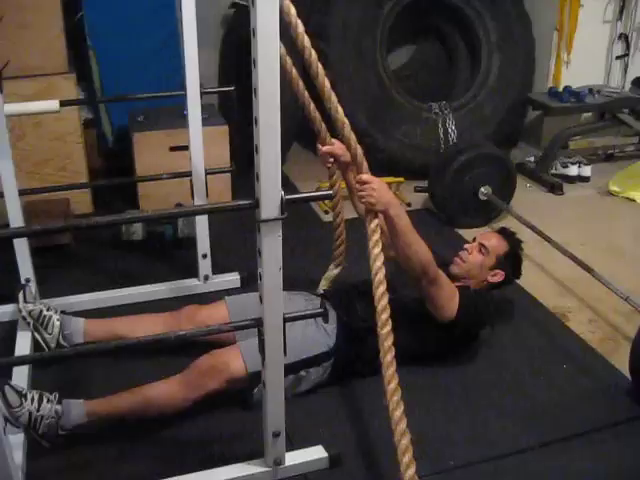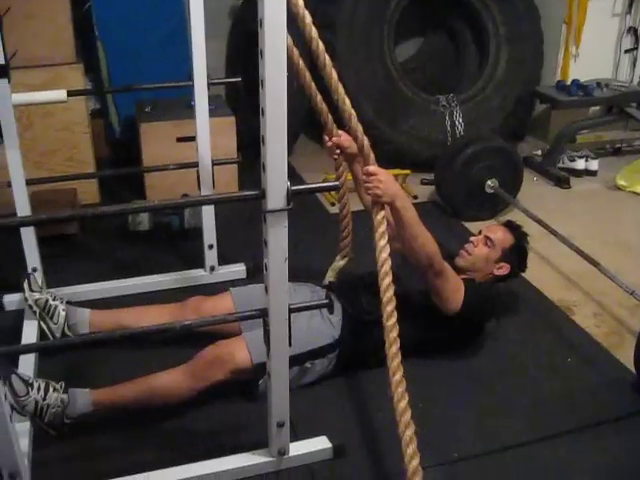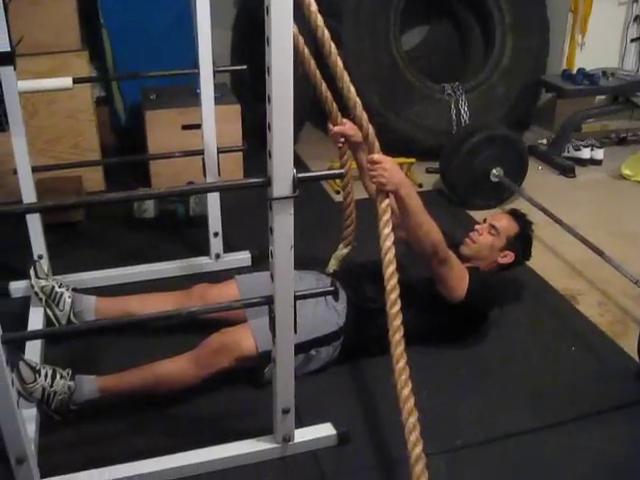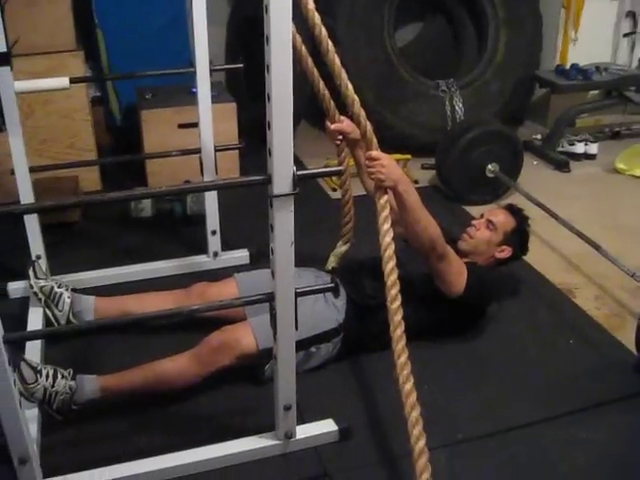
dt=0.2s
person 1, frame 1
left shoulder: (466, 311)
right shoulder: (443, 277)
left elbow: (423, 273)
right elbow: (385, 237)
left wrist: (392, 207)
right wrist: (348, 169)
left hip: (335, 342)
right hip: (321, 305)
left knee: (210, 371)
right knee: (192, 316)
left ankle: (62, 415)
right ankle: (65, 330)
person 1, frame 2
left shoulder: (471, 304)
right shoulder: (447, 271)
left elbow: (430, 266)
right elbow: (391, 231)
left wrist: (400, 198)
right wrist: (356, 161)
left hip: (340, 335)
right hip: (326, 297)
left knee: (216, 361)
right knee: (197, 308)
left ankle: (67, 403)
right ankle: (71, 320)
person 1, frame 3
left shoulder: (475, 293)
right shoulder: (452, 258)
left elbow: (435, 255)
right elbow: (397, 221)
left wrist: (404, 188)
right wrist: (361, 149)
left hip: (344, 322)
right hip: (330, 284)
left knee: (220, 350)
right knee: (201, 295)
left ankle: (73, 389)
right ankle: (78, 306)
person 1, frame 4
left shoulder: (473, 289)
right shoulder: (446, 256)
left elbow: (433, 249)
right elbow: (393, 212)
left wrist: (402, 183)
right wrist: (357, 146)
left hip: (344, 318)
right hip: (329, 281)
left knee: (221, 347)
right knee: (201, 294)
left ankle: (75, 389)
right ankle: (77, 307)
